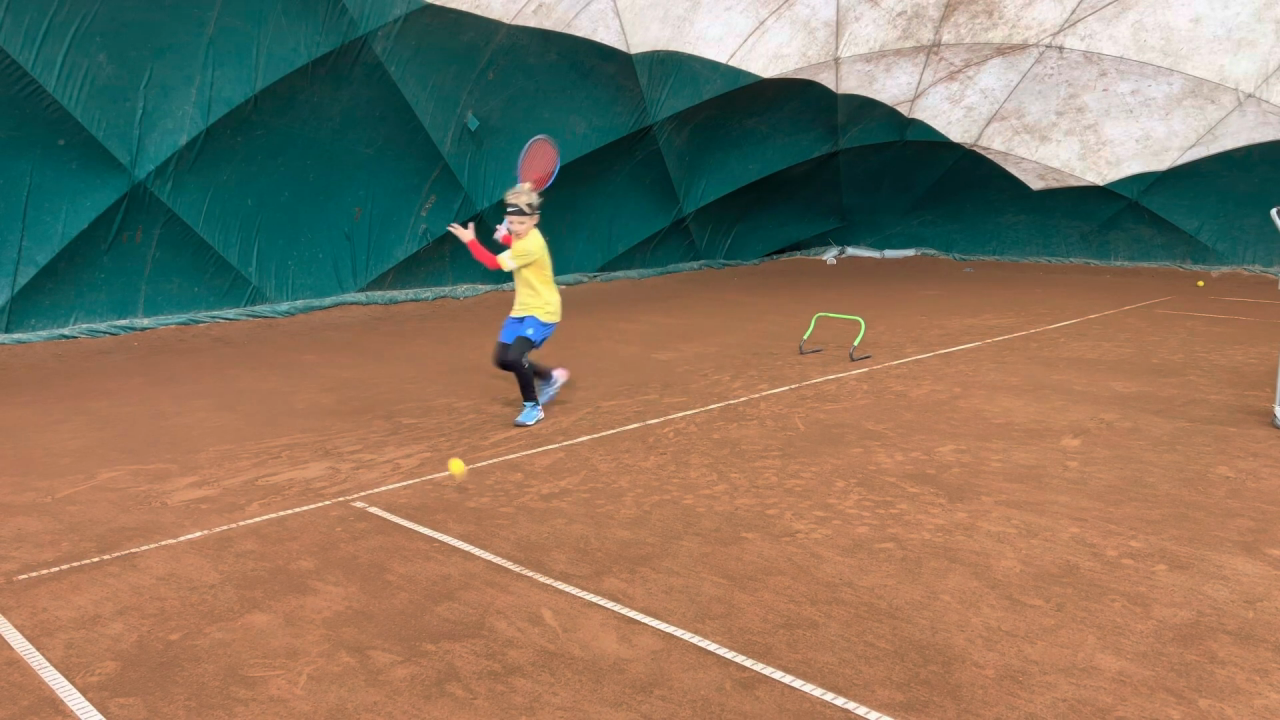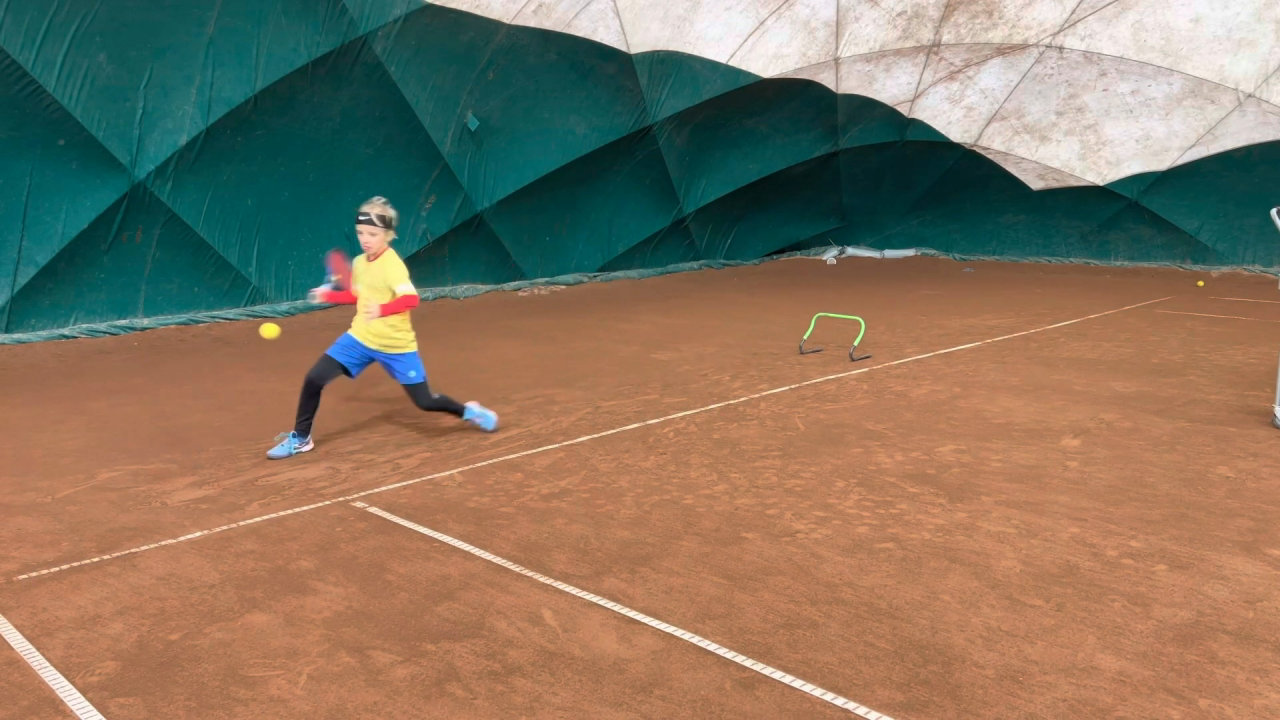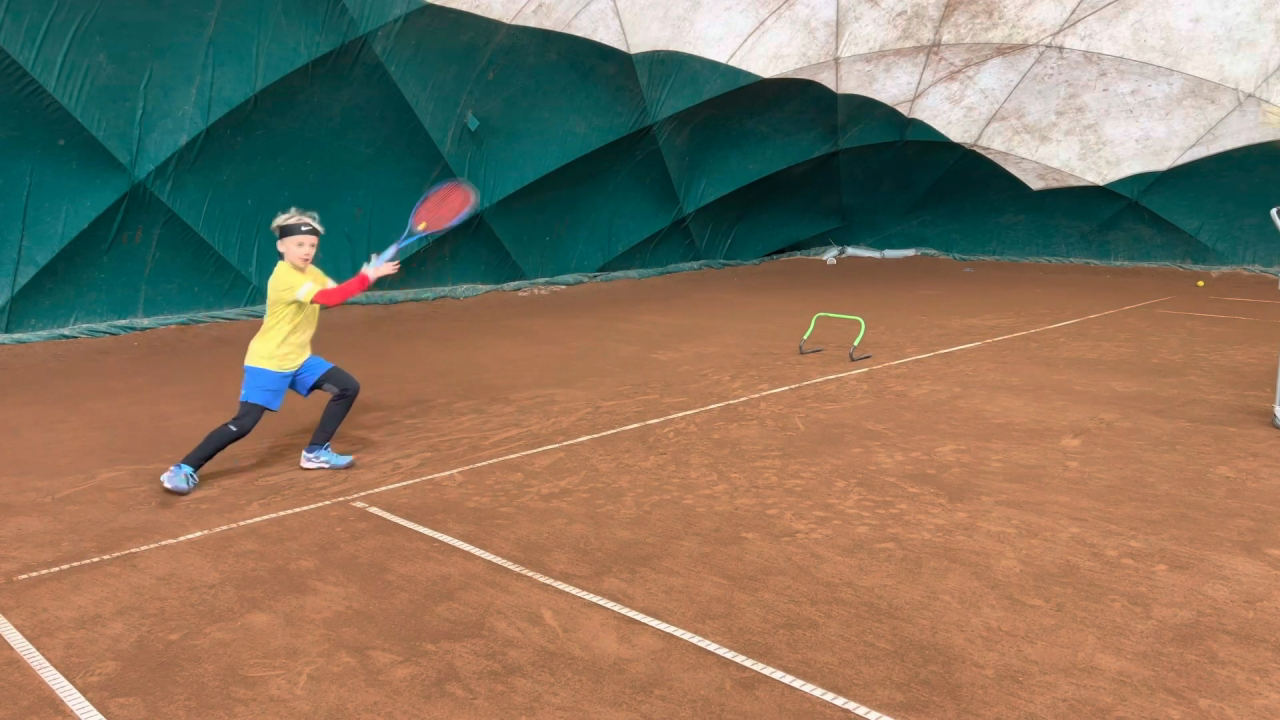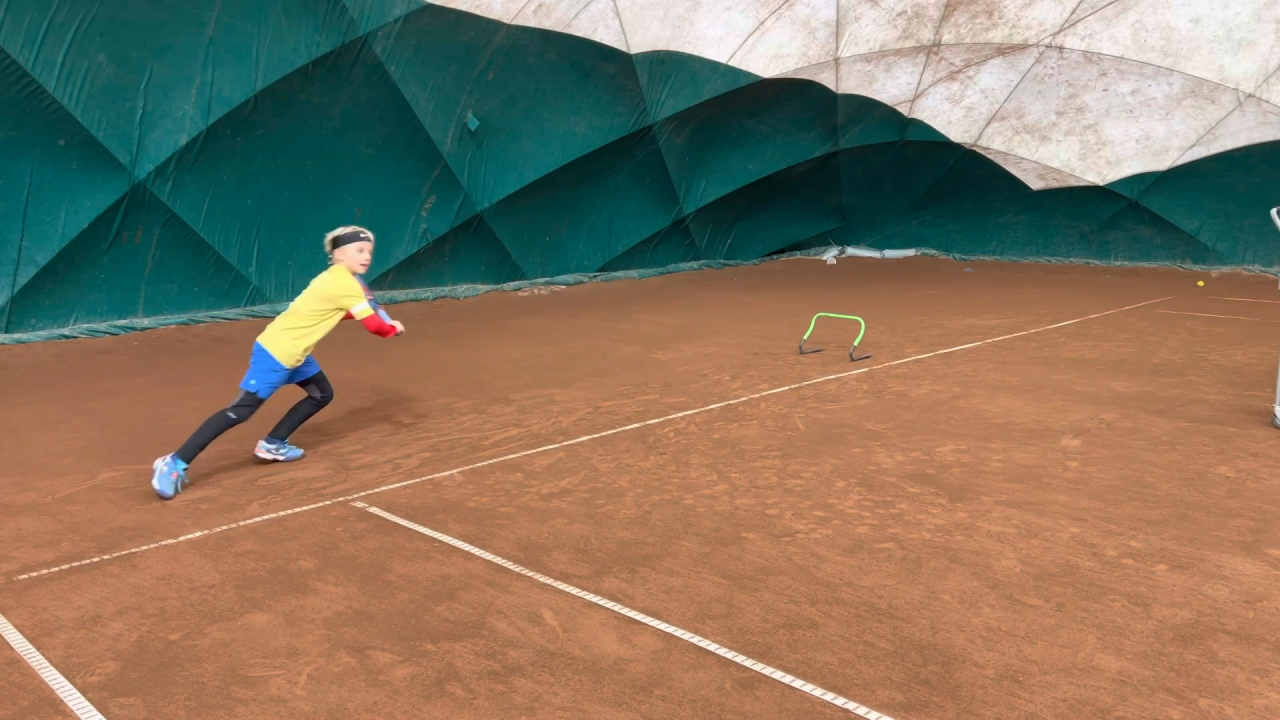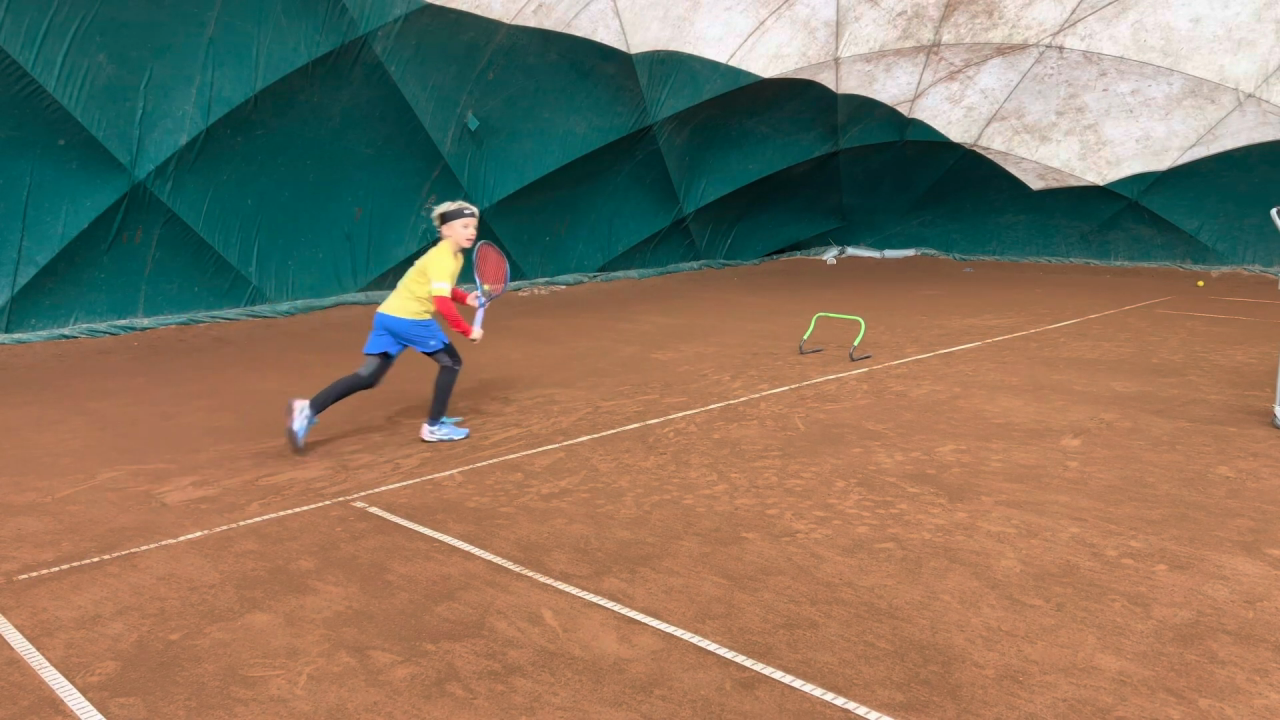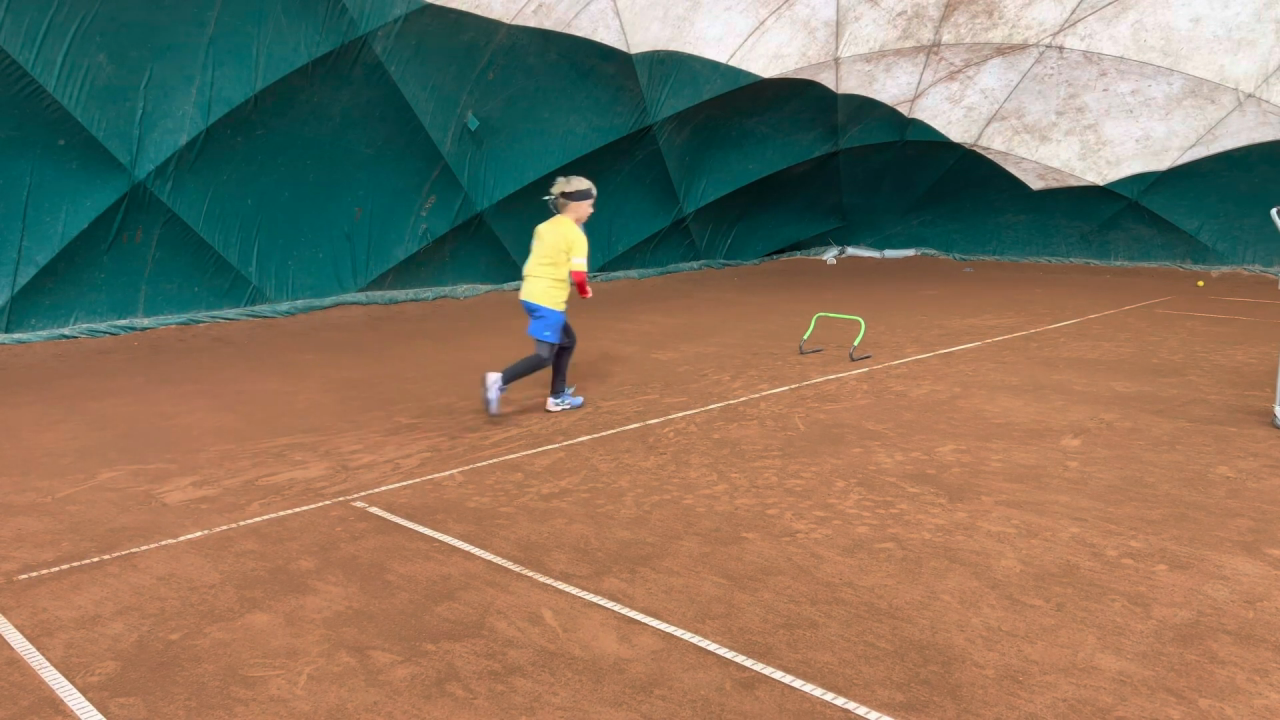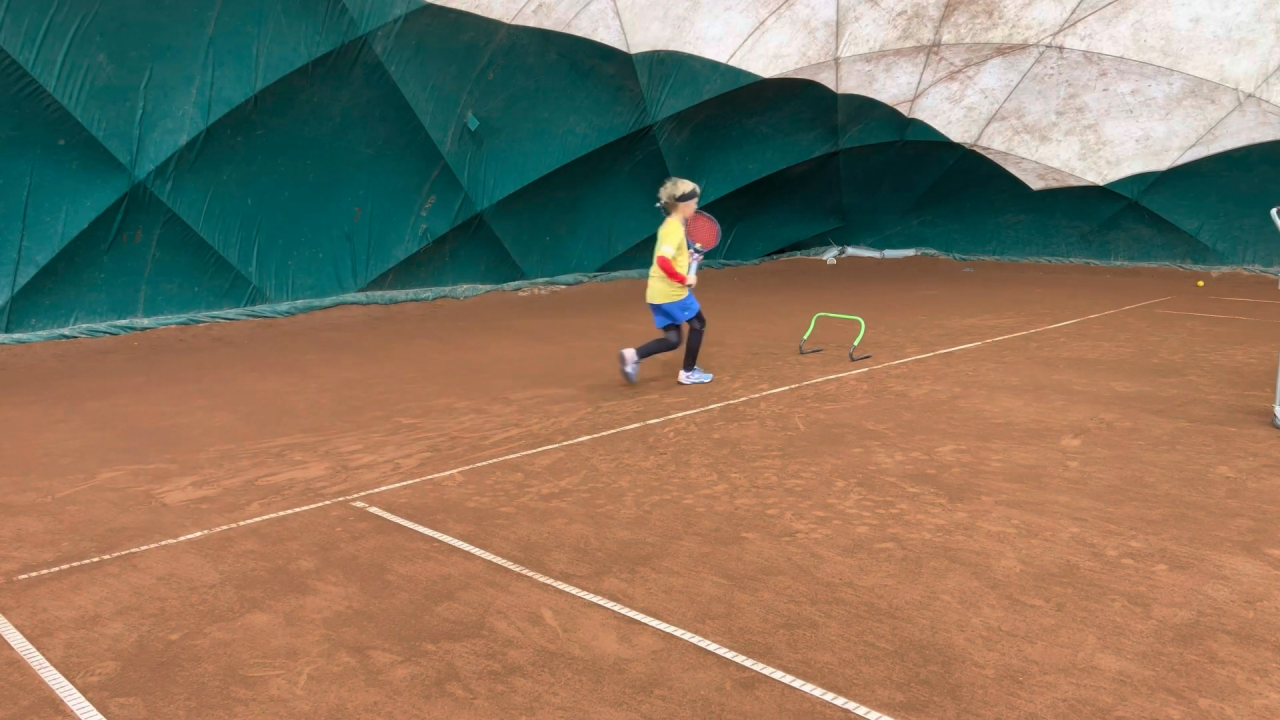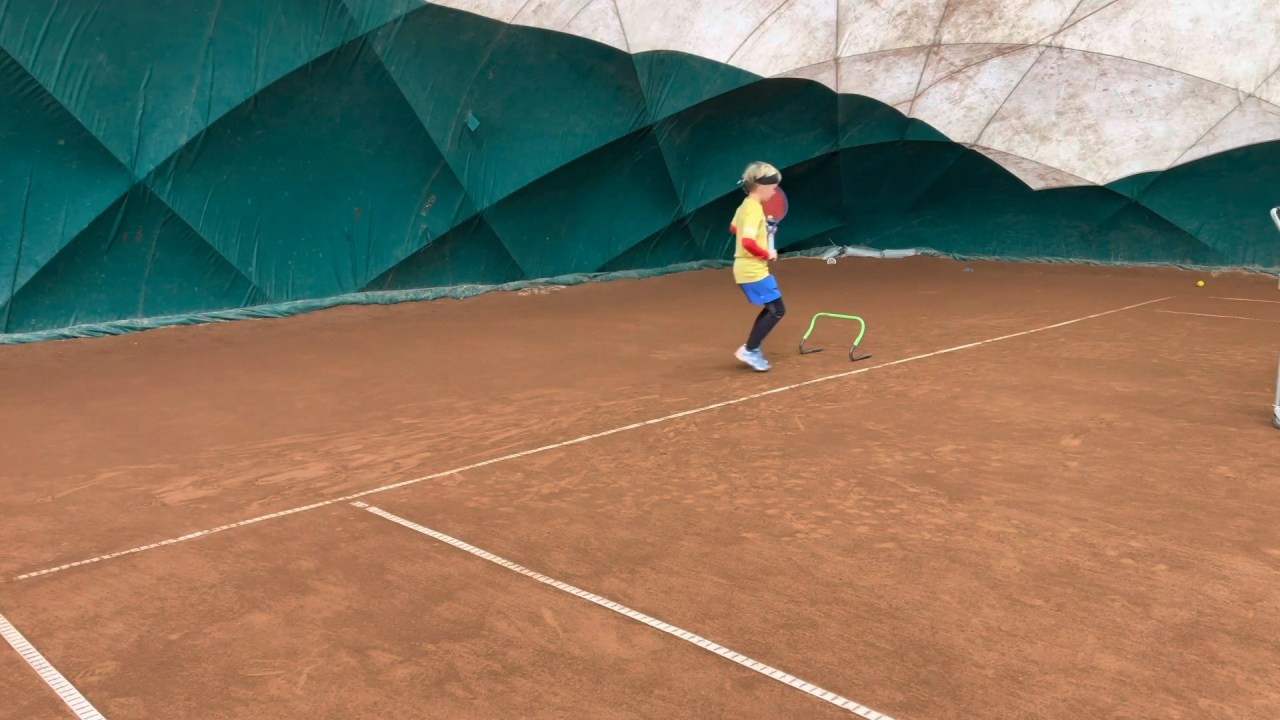
dt=0.3s
person 1, frame 1
left shoulder: (531, 245)
right shoulder: (525, 238)
left elbow: (495, 264)
left wrist: (471, 240)
right wrist: (506, 238)
left hip: (543, 310)
right hip: (523, 308)
left knee: (514, 358)
right knee: (503, 359)
left ankle: (532, 406)
right ankle: (550, 377)
person 1, frame 2
left shoulder: (392, 265)
right shoulder: (359, 263)
left elbow: (411, 300)
left wrist: (381, 309)
right wrist: (330, 294)
left hip: (397, 344)
right hip: (360, 337)
left knee: (425, 402)
right knee: (314, 379)
left ankle: (468, 411)
right ankle: (300, 438)
person 1, frame 3
left shoulder: (310, 272)
right shoulder: (283, 276)
left elbow: (335, 294)
right elbow: (325, 298)
left wrist: (369, 277)
right wrist: (365, 277)
left hip: (299, 359)
right hip: (267, 363)
left knee: (347, 388)
right knee: (244, 424)
left ankle: (316, 452)
right ankle: (182, 468)
person 1, frame 4
left shoulder: (332, 277)
right shoulder: (346, 284)
right elbow: (373, 324)
left wrist: (354, 311)
right wrist: (392, 328)
left hip: (295, 352)
right hip: (276, 351)
left knee: (322, 394)
right knee: (240, 411)
left ankle: (273, 443)
right ankle: (174, 464)
person 1, frame 5
left shoulder: (455, 257)
right shoulder: (441, 260)
left elbow: (445, 290)
right elbow: (442, 304)
left wrist: (466, 298)
right wrist: (466, 330)
left hip: (388, 315)
right hip: (409, 318)
left knee: (367, 376)
right knee: (452, 363)
left ankle: (307, 409)
right ankle: (435, 425)
person 1, frame 6
left shoulder: (545, 228)
right shoulder: (576, 235)
left elbow: (539, 257)
right elbow: (578, 276)
right wrist: (584, 290)
left hip: (531, 292)
right hip: (547, 300)
left knee: (567, 340)
right knee: (544, 356)
left ankle: (558, 396)
right ankle: (499, 381)
person 1, frame 7
left shoulder: (667, 225)
right shoulder: (675, 229)
right elbow: (662, 261)
left wrist: (688, 257)
right wrist: (683, 279)
left hip: (657, 291)
right hip: (672, 292)
left knee: (672, 340)
right knee: (698, 325)
left ankle: (633, 355)
right ankle: (689, 372)
person 1, frame 8
left shoulder: (744, 207)
right shoulder: (754, 210)
left elbow: (734, 228)
right elbow: (747, 242)
right wrist: (767, 253)
left hip: (745, 270)
right hip: (754, 271)
left knee: (771, 308)
right knee: (777, 310)
left ankle: (751, 350)
right ankle: (749, 350)
